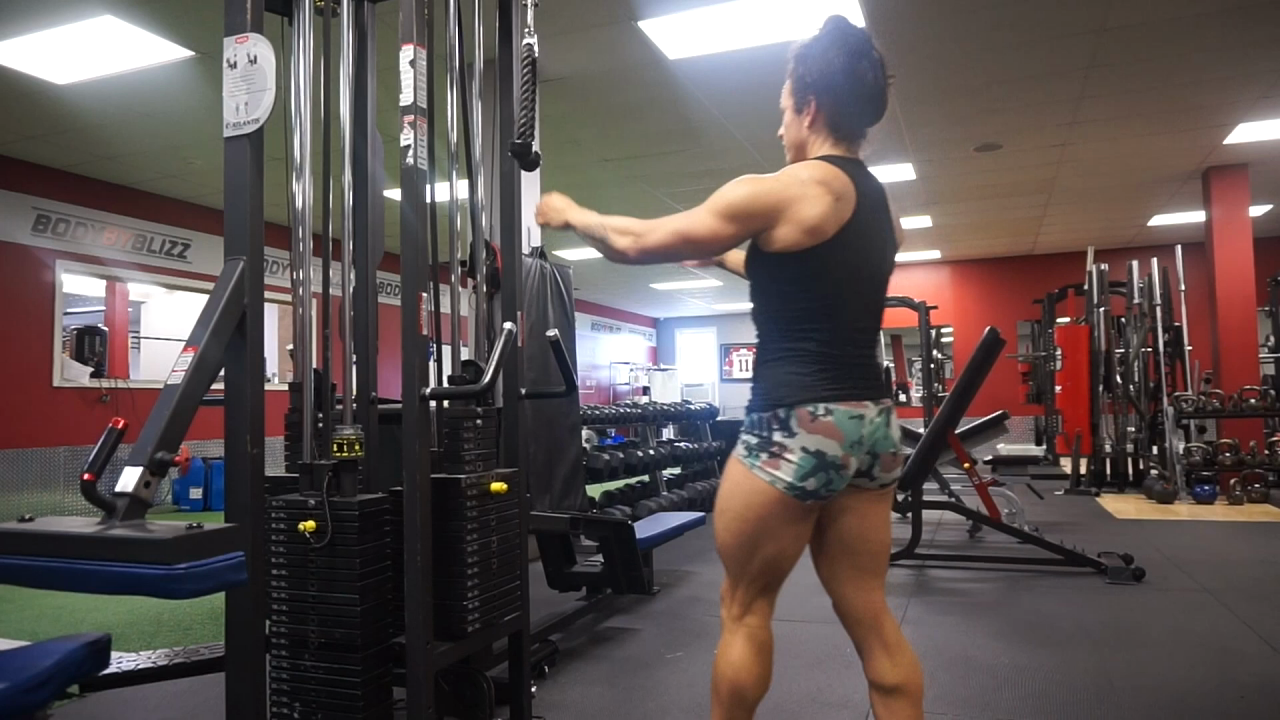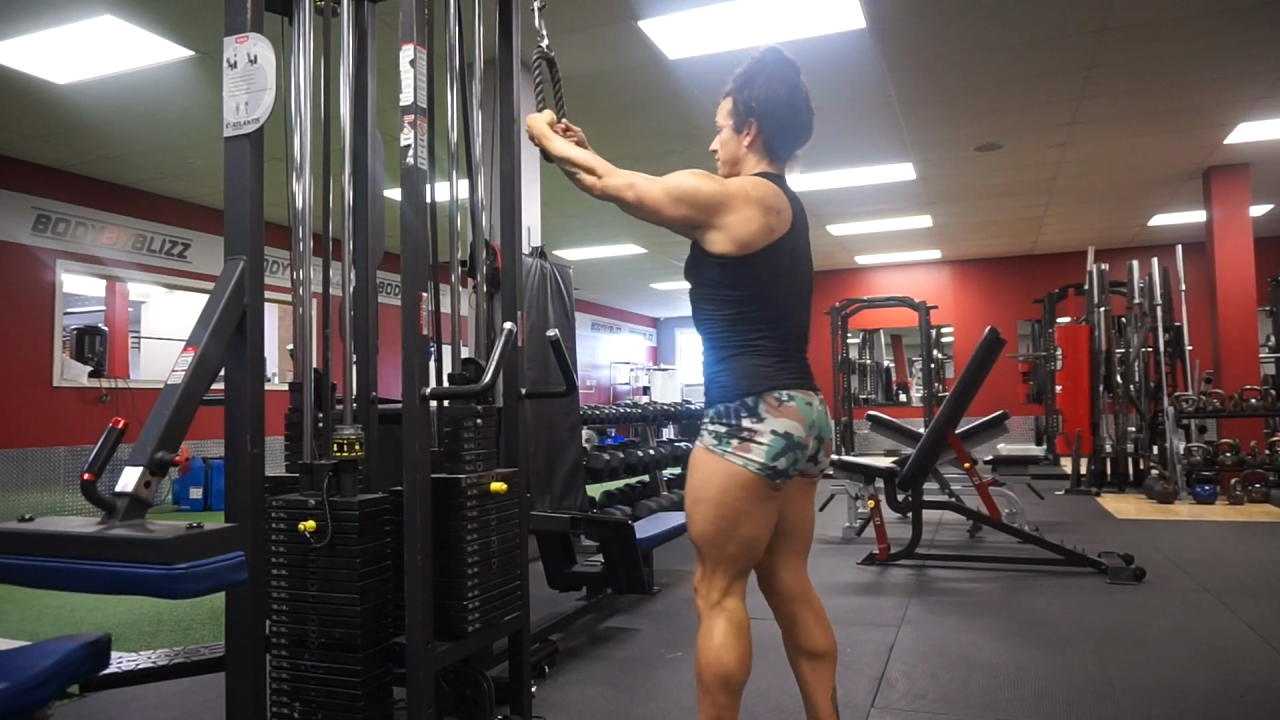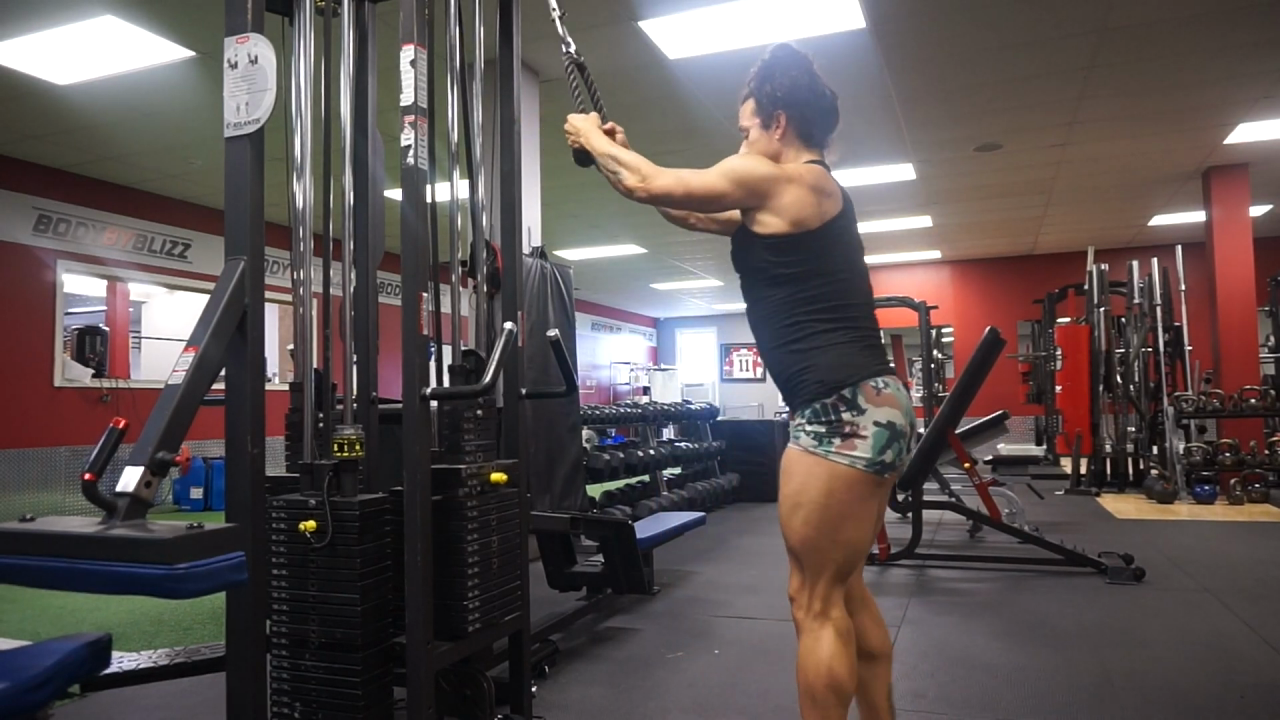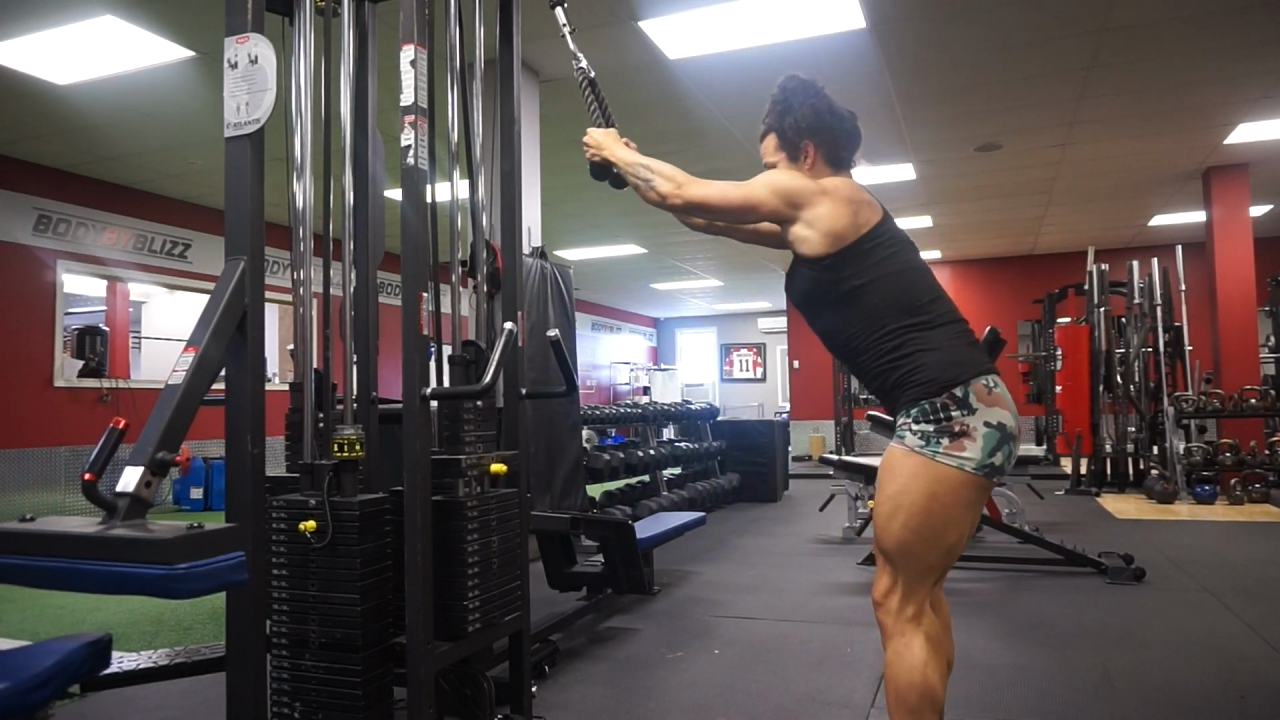
dt=1s
person 1, frame 1
left shoulder: (784, 190)
right shoulder: (878, 208)
left elbow: (641, 243)
left wrist: (573, 215)
right wrist: (717, 250)
left hip: (797, 426)
right hip: (867, 422)
left knee: (744, 607)
right knee: (867, 615)
person 1, frame 2
left shoulder: (730, 198)
right shoulder: (776, 205)
left elbow: (611, 185)
right elbow: (641, 192)
left wrist: (547, 139)
right wrist: (585, 151)
left hip: (751, 417)
right hip: (795, 412)
left knee: (718, 594)
right knee: (789, 588)
person 1, frame 3
left shoulder: (779, 181)
right shoulder: (806, 195)
left elbow: (649, 185)
right elbow: (694, 214)
left wrist: (591, 139)
right wrist: (619, 152)
left hip: (843, 412)
right hip: (867, 409)
left knee: (815, 600)
right knee: (841, 591)
person 1, frame 4
left shoulder: (819, 196)
right shoulder: (823, 217)
left elbow: (684, 193)
right elbow: (712, 217)
left wrist: (615, 152)
right wrist: (634, 169)
left hip: (947, 411)
right hip: (964, 408)
left knee: (898, 603)
right knee: (919, 597)
